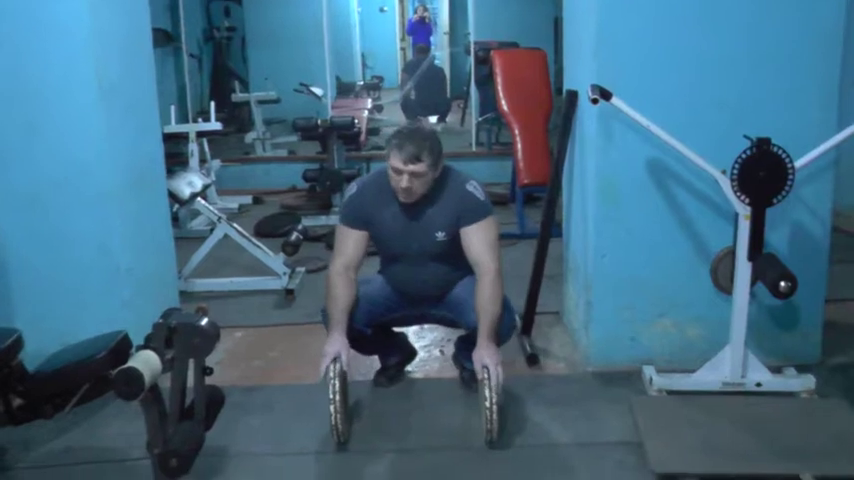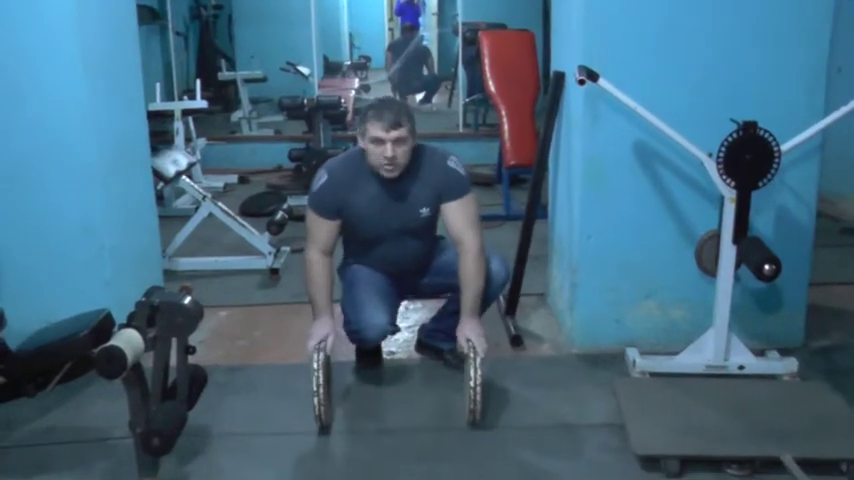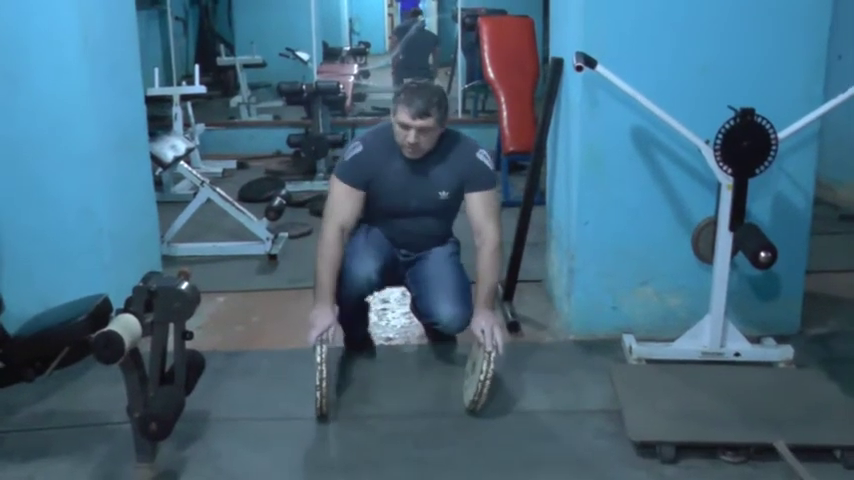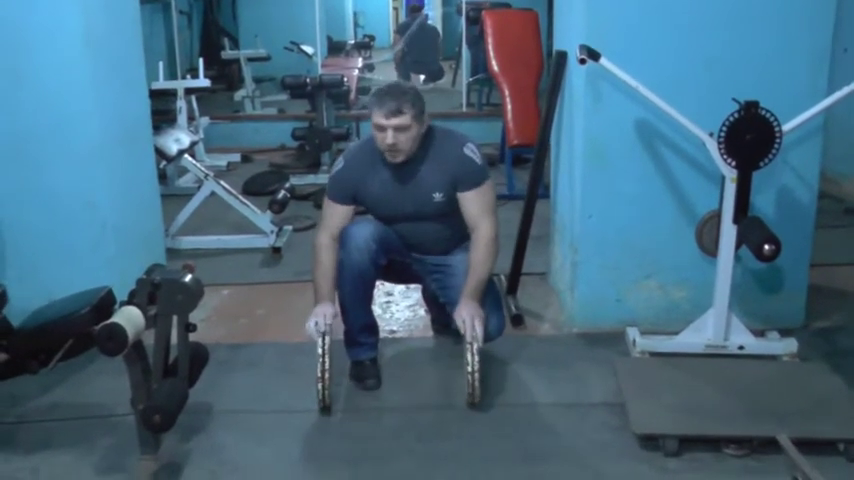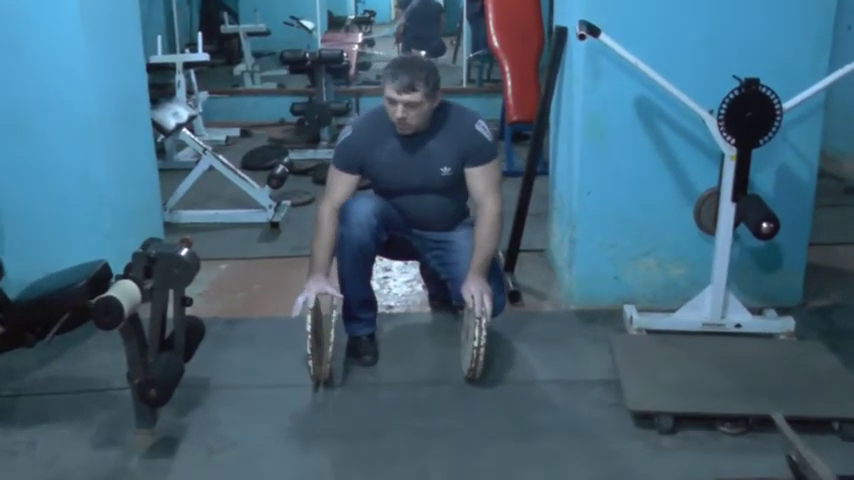
dt=1s
person 1, frame 1
left shoulder: (466, 193)
right shoulder: (363, 193)
left elbow: (488, 268)
right elbow: (343, 267)
left wrist: (485, 341)
right wrist: (336, 332)
left hip: (455, 287)
right hip: (395, 290)
left knee: (499, 323)
right knee: (339, 317)
left ankle: (467, 356)
right ankle: (395, 354)
person 1, frame 2
left shoulder: (443, 168)
right shoulder: (334, 178)
left elbow: (469, 243)
right elbow: (318, 252)
left wrist: (469, 317)
right wrist: (323, 317)
left hip: (428, 261)
right hip: (368, 269)
left knee: (494, 272)
right knee: (372, 328)
left ankle: (436, 337)
right ankle: (369, 341)
person 1, frame 3
left shoulder: (471, 158)
right shoulder: (365, 150)
left elbow: (488, 235)
right elbow: (336, 226)
left wrist: (484, 308)
right wrist: (324, 303)
left hip: (434, 249)
right hip: (377, 239)
left knee: (452, 318)
right knee: (359, 275)
left ankle: (426, 310)
right ankle: (354, 328)
person 1, frame 4
left shoulder: (459, 153)
right shoulder: (352, 164)
left elbow: (484, 229)
right elbow: (328, 236)
left wrist: (470, 299)
right wrist: (324, 301)
left hip: (449, 255)
right hip: (393, 252)
left knee: (487, 326)
right knee: (357, 236)
left ankle: (438, 301)
right ankle: (362, 351)
person 1, frame 5
left shoulder: (469, 129)
right shoulder: (360, 133)
left elbow: (488, 205)
right elbow: (331, 206)
left wrist: (477, 274)
right wrist: (318, 274)
left hip: (449, 232)
right hip: (393, 228)
left knee: (488, 302)
right knee: (357, 211)
left ankle: (437, 276)
right ankle: (360, 327)
